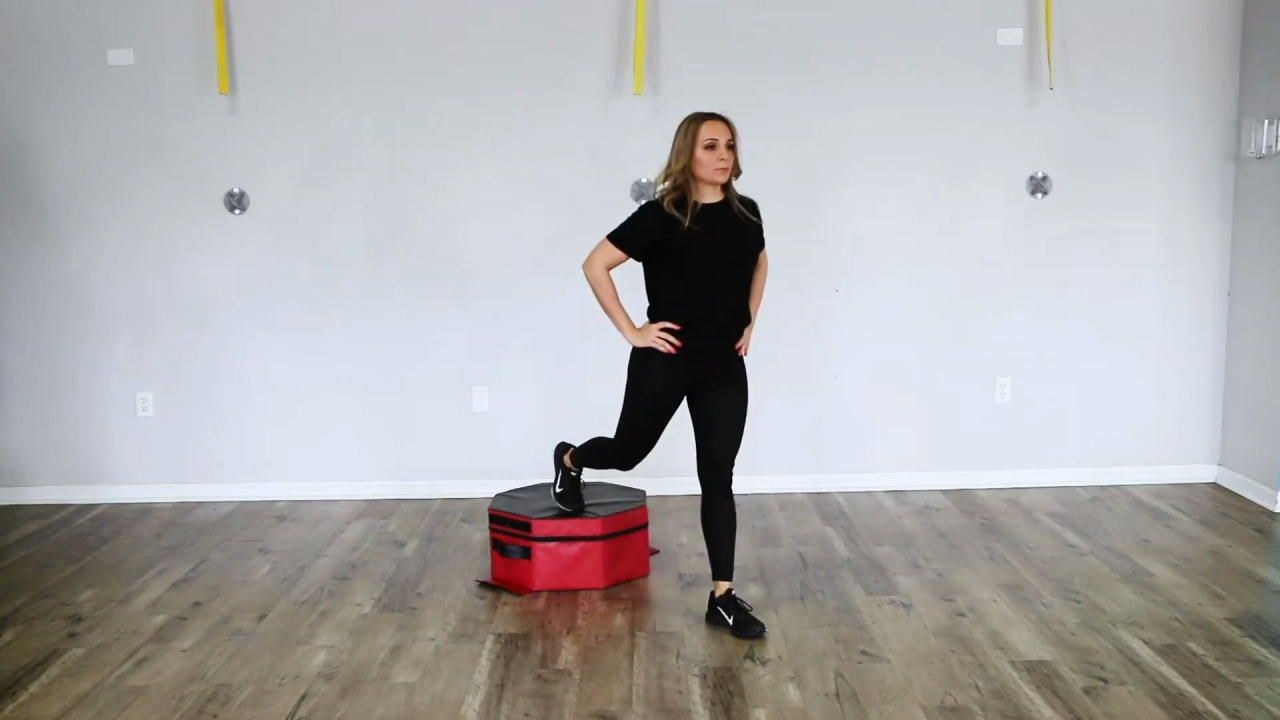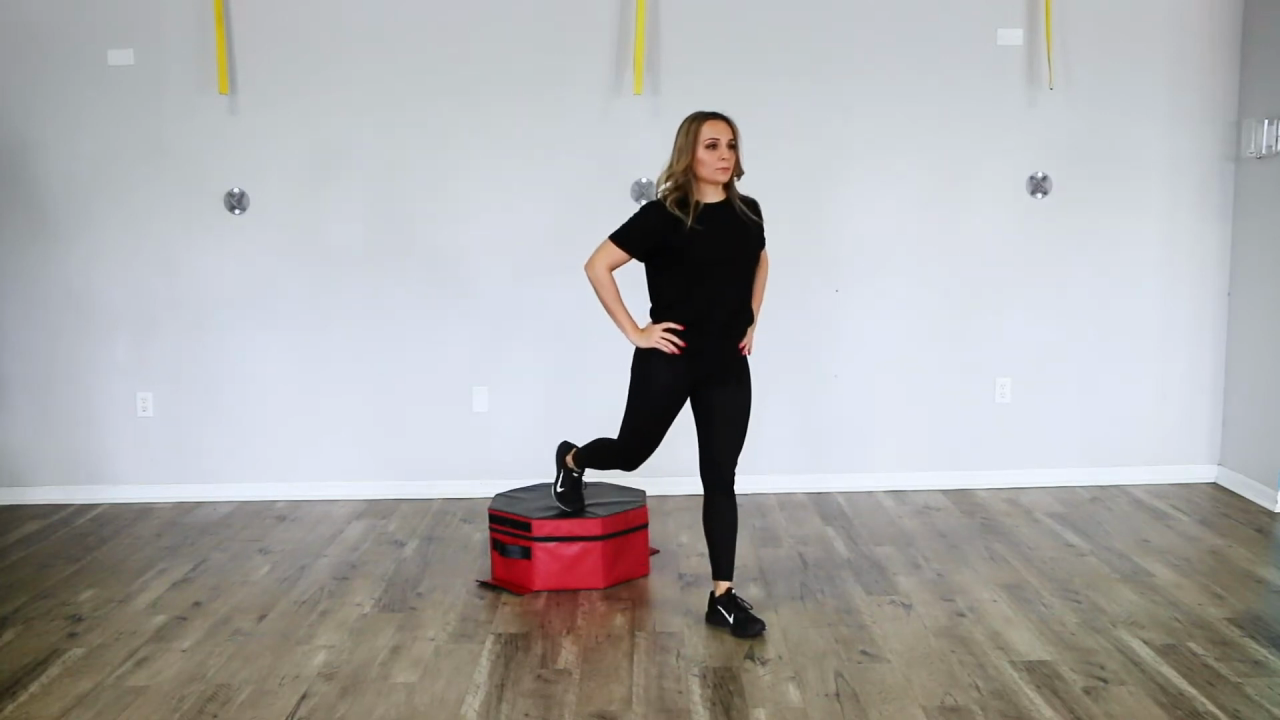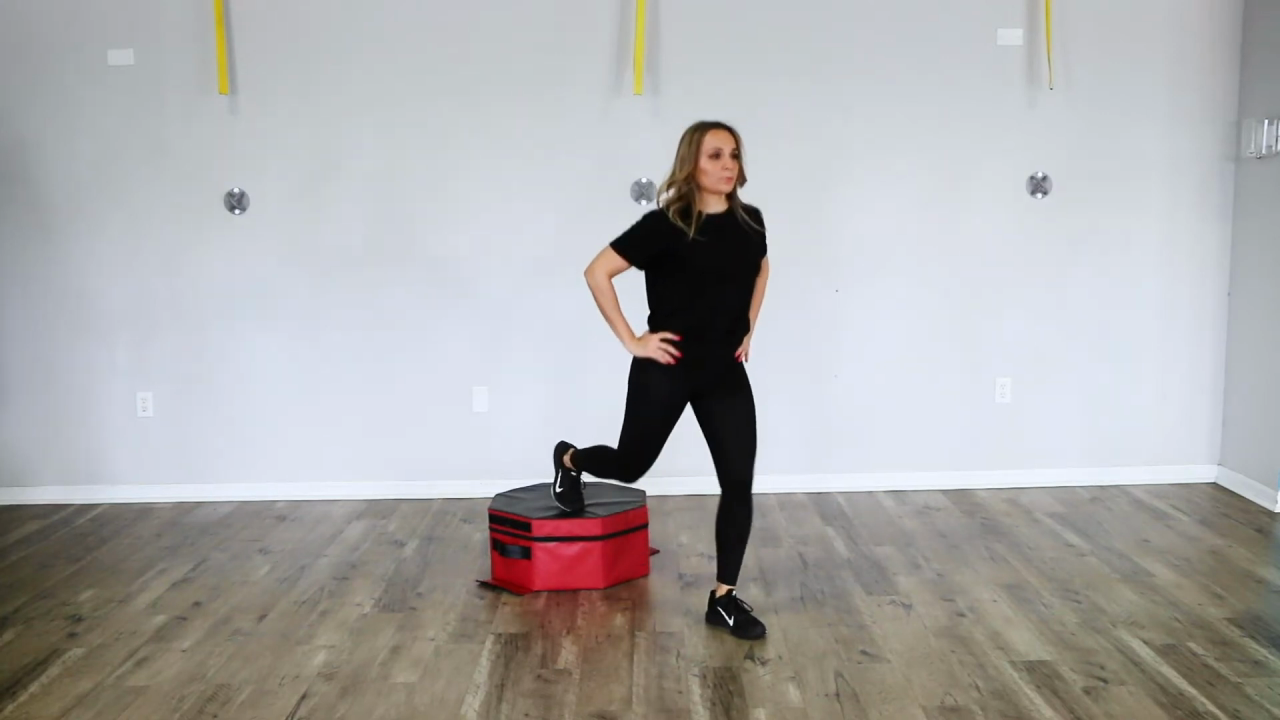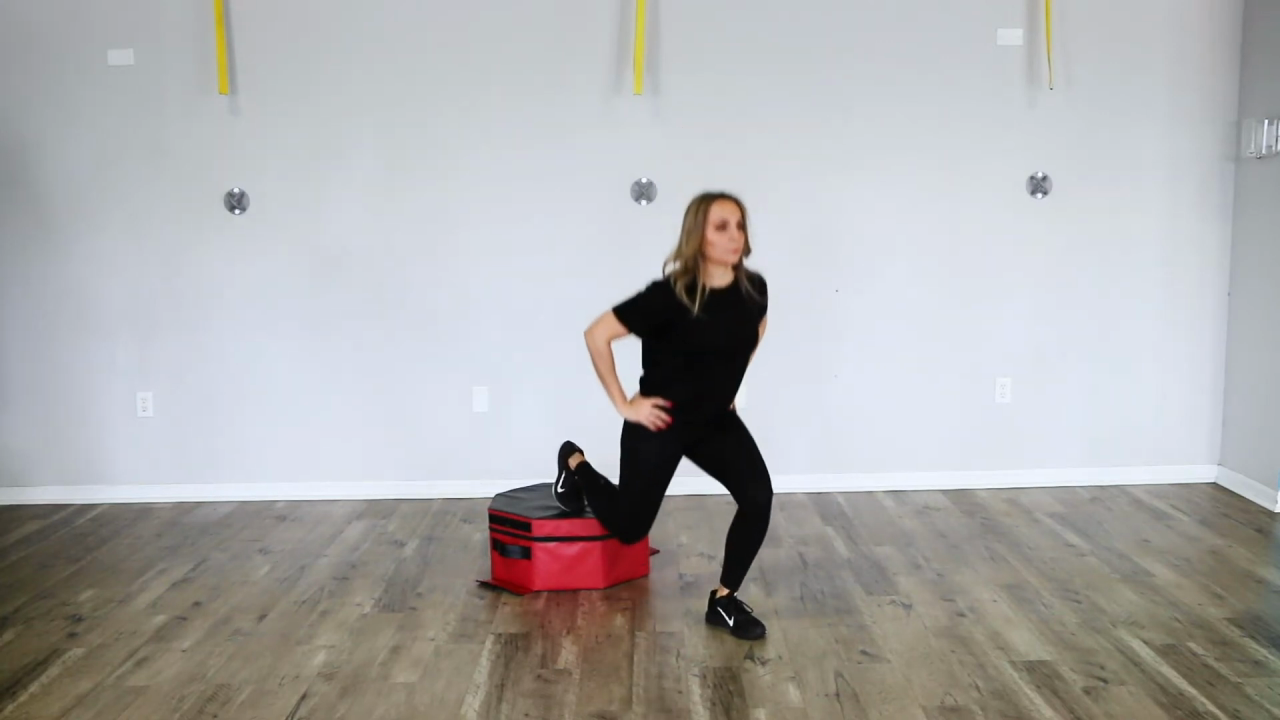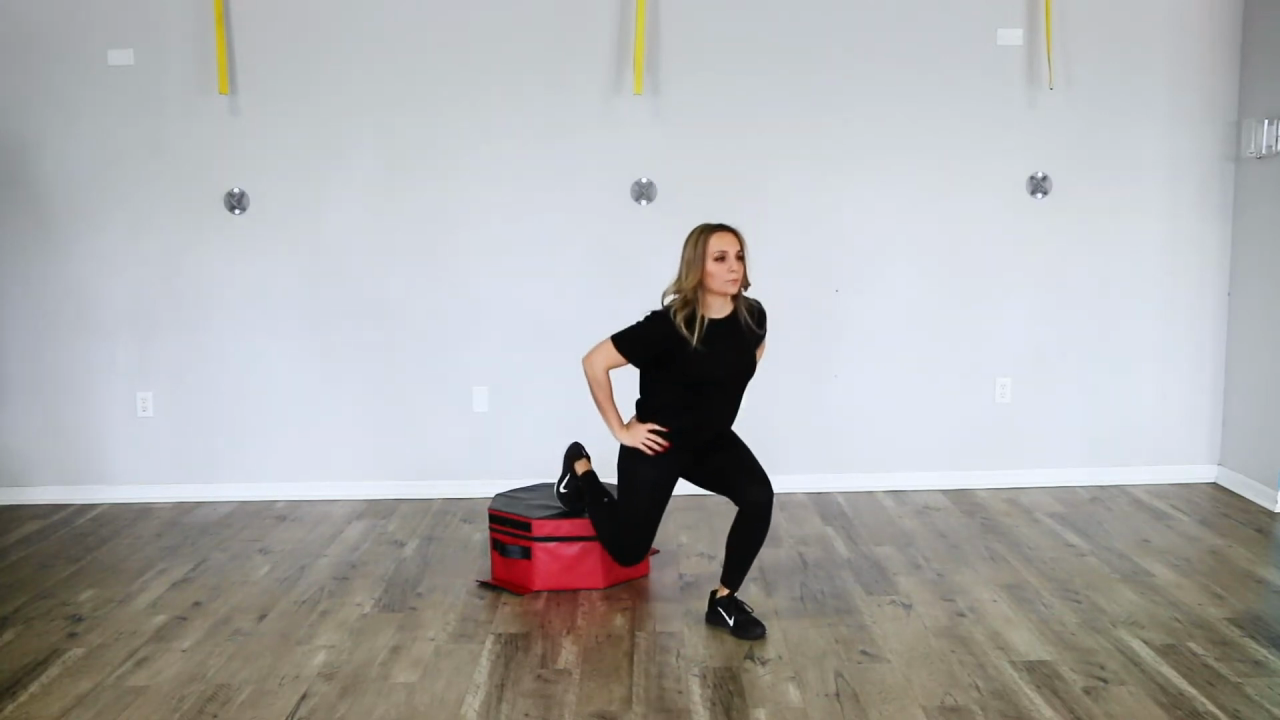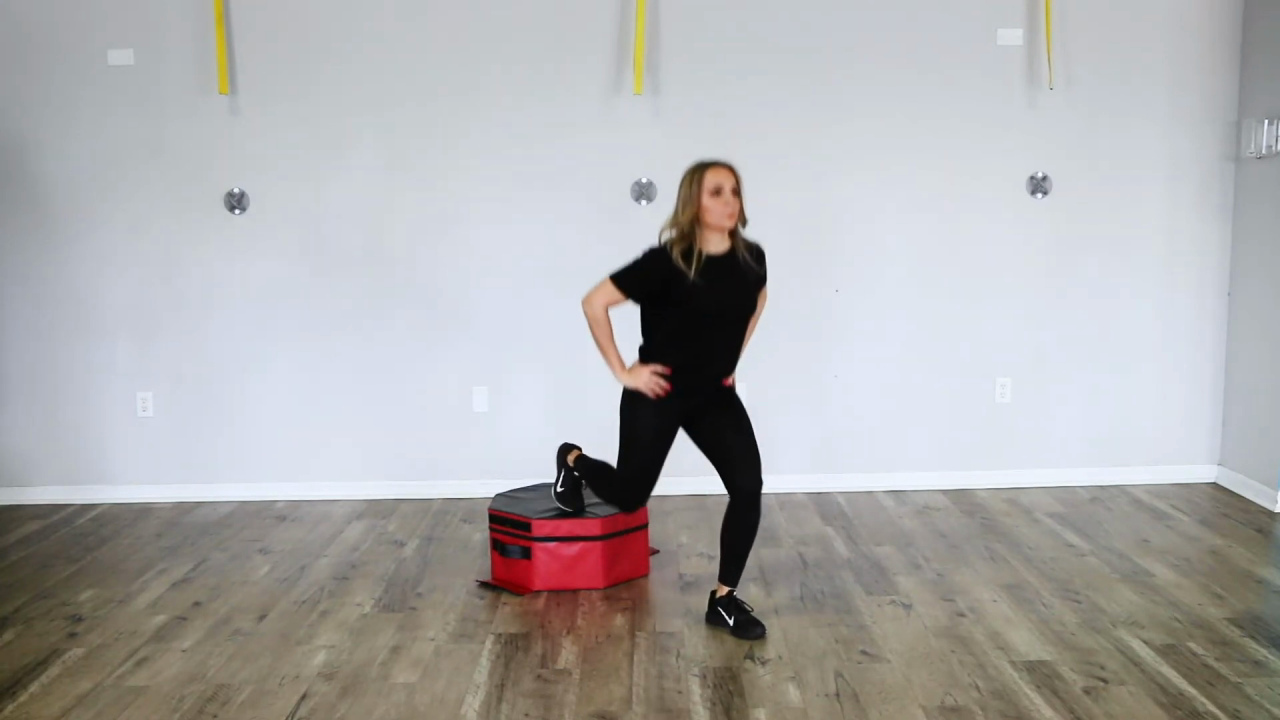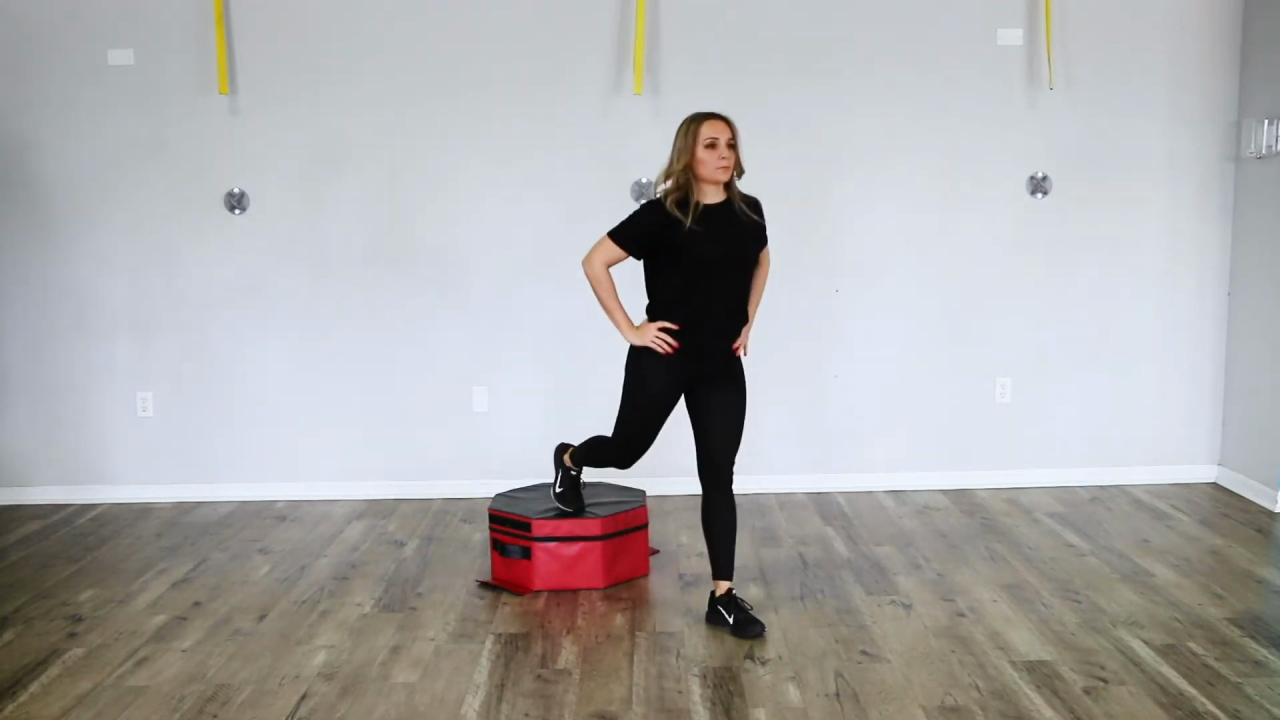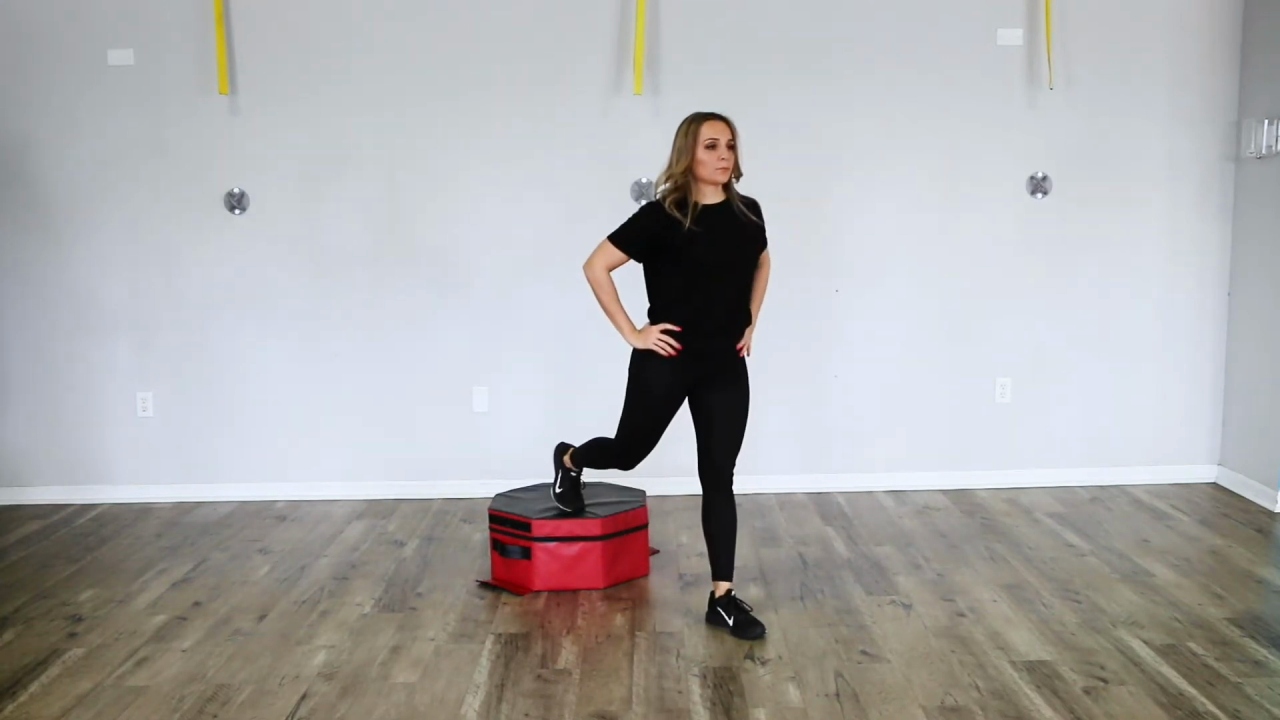
dt=0.3s
person 1, frame 1
left shoulder: (745, 213)
right shoulder: (662, 215)
left elbow: (759, 265)
right elbow: (595, 265)
left wrist: (749, 322)
right wrist: (630, 331)
left hip: (724, 364)
right hip: (665, 359)
left knee: (718, 477)
right knee: (628, 451)
left ankle: (723, 598)
right ankle: (568, 461)
person 1, frame 2
left shoulder: (747, 212)
right shoulder: (664, 215)
right elbow: (597, 266)
left wrist: (752, 322)
right wrist: (634, 332)
left hip: (727, 364)
right hip: (669, 360)
left knee: (720, 478)
right knee: (632, 452)
left ankle: (723, 597)
right ankle: (571, 461)
person 1, frame 3
left shoulder: (750, 222)
right shoulder: (666, 225)
right elbow: (597, 272)
left wrist: (747, 330)
right wrist: (631, 341)
left hip: (724, 370)
right hip: (668, 368)
left knee: (739, 480)
right knee: (630, 465)
left ankle: (724, 599)
right ankle: (568, 462)
person 1, frame 4
left shoulder: (753, 289)
right shoulder: (669, 296)
right elbow: (597, 335)
right wrist: (623, 404)
left hip: (716, 422)
right hip: (660, 426)
left knee: (758, 496)
right knee: (629, 527)
left ankle: (724, 599)
right ankle: (575, 465)
person 1, frame 5
left shoulder: (752, 316)
right shoulder: (669, 326)
right elbow: (595, 362)
right wrist: (619, 429)
left hip: (713, 441)
right hip: (656, 446)
left knee: (759, 499)
right knee: (628, 550)
left ankle: (724, 600)
right ankle: (580, 468)
person 1, frame 6
left shoulder: (751, 259)
right shoulder: (666, 263)
right elbow: (595, 303)
left wrist: (730, 358)
right wrist: (622, 370)
left hip: (714, 395)
right hip: (658, 396)
left knee: (748, 485)
right knee: (629, 496)
left ankle: (724, 599)
right ankle: (573, 462)
person 1, frame 7
left shoulder: (749, 212)
right shoulder: (663, 214)
left elbow: (761, 264)
right elbow: (595, 262)
left wrist: (747, 321)
right wrist: (628, 329)
left hip: (722, 363)
right hip: (663, 358)
left knee: (719, 477)
right knee: (625, 451)
left ankle: (722, 597)
right ankle: (567, 462)
person 1, frame 8
left shoulder: (747, 213)
right shoulder: (662, 216)
left elbow: (761, 265)
right elbow: (596, 267)
left wrist: (751, 323)
right wrist: (631, 333)
left hip: (725, 366)
right hip: (667, 361)
left knee: (719, 478)
right knee: (629, 451)
left ankle: (723, 597)
right ankle: (569, 461)
